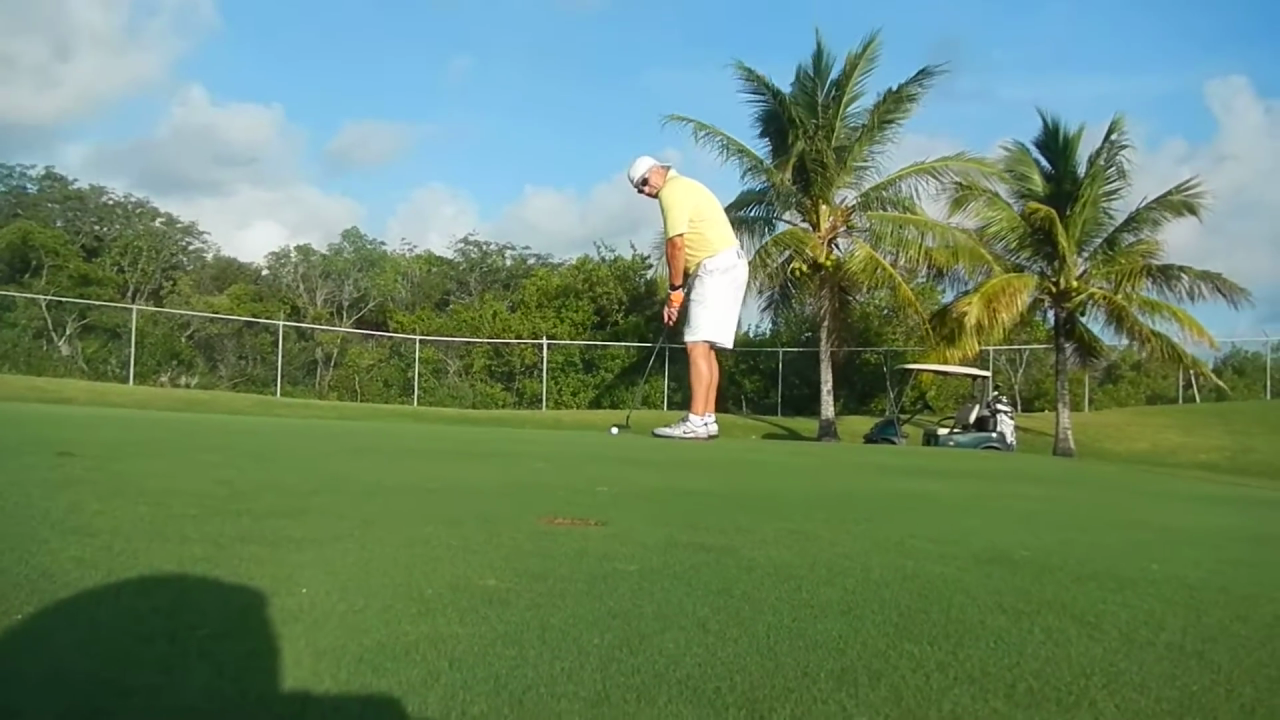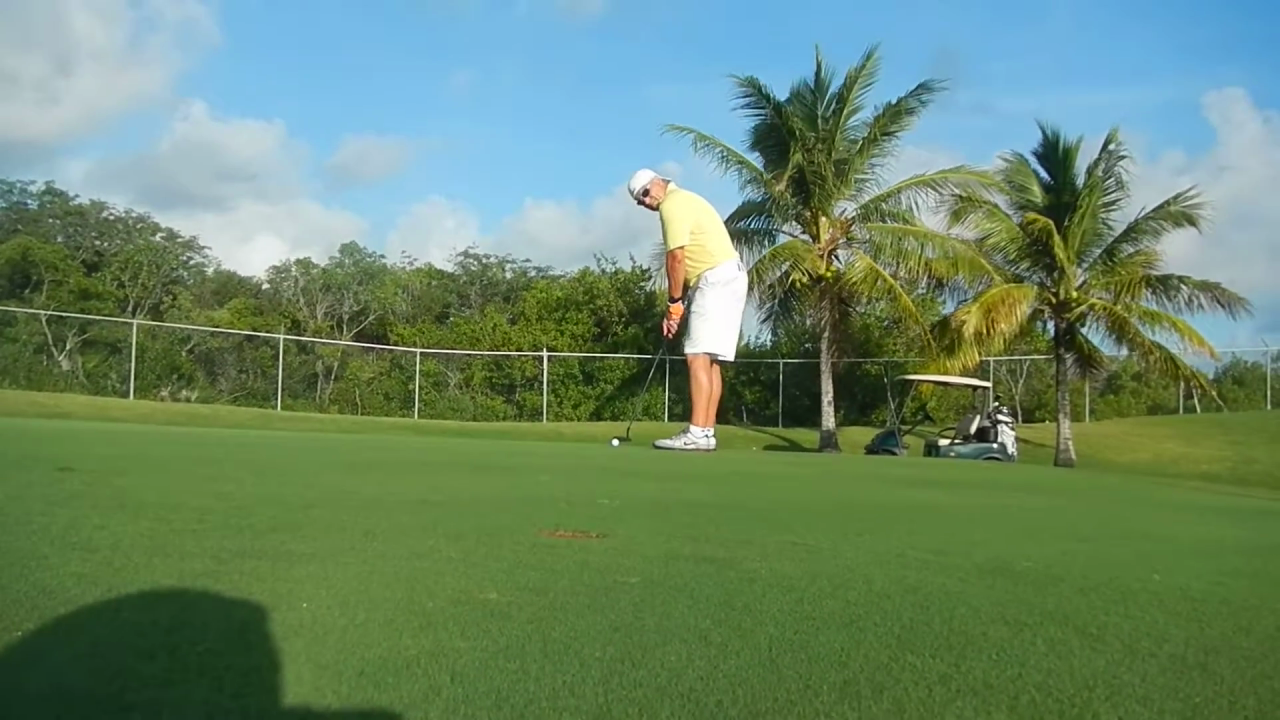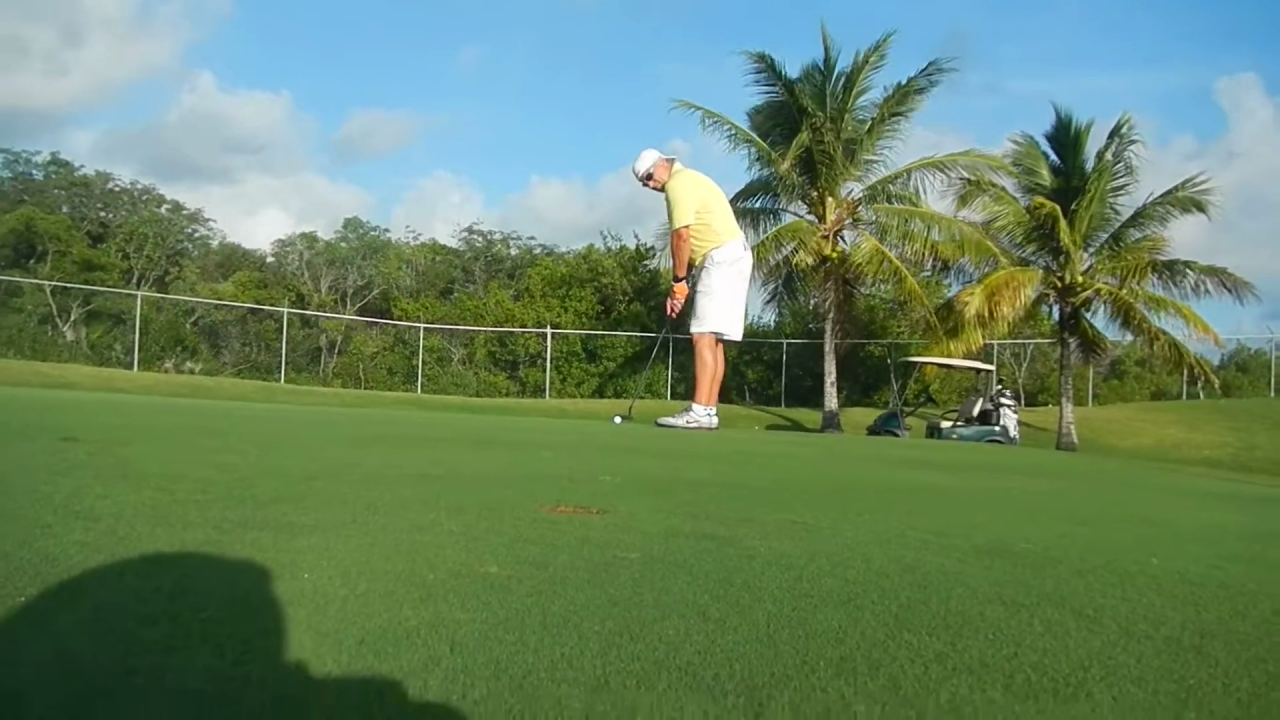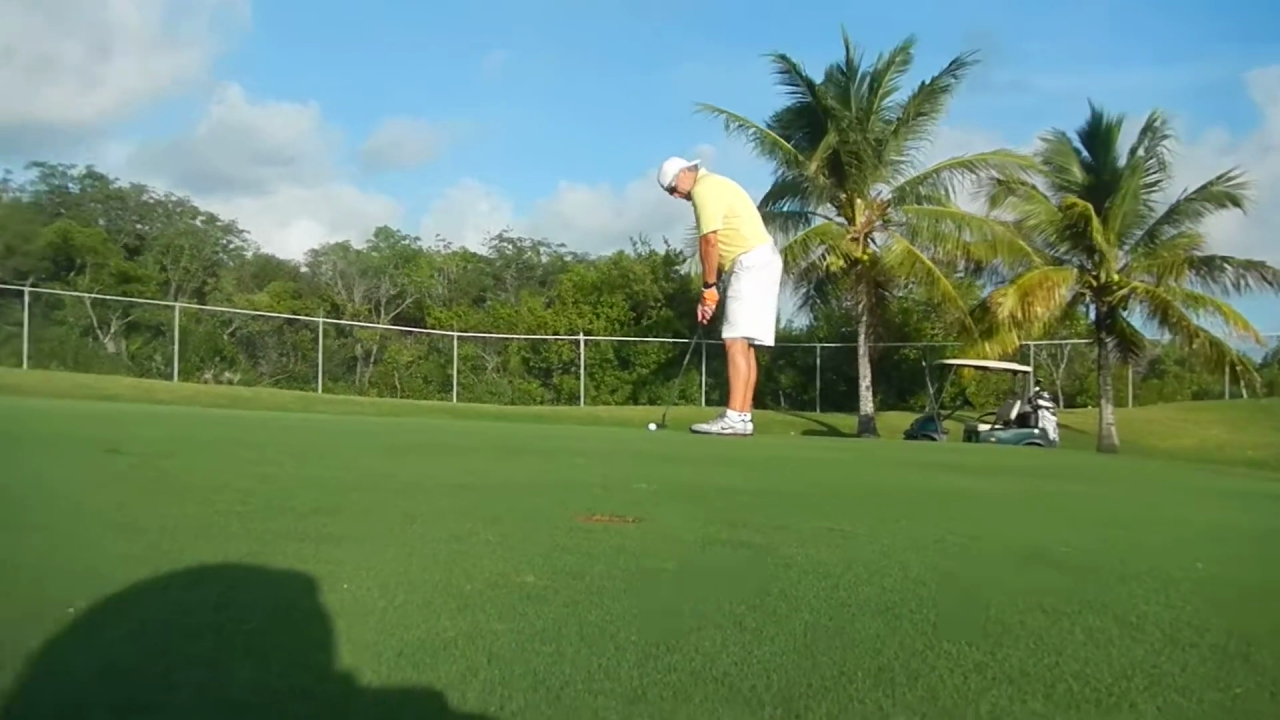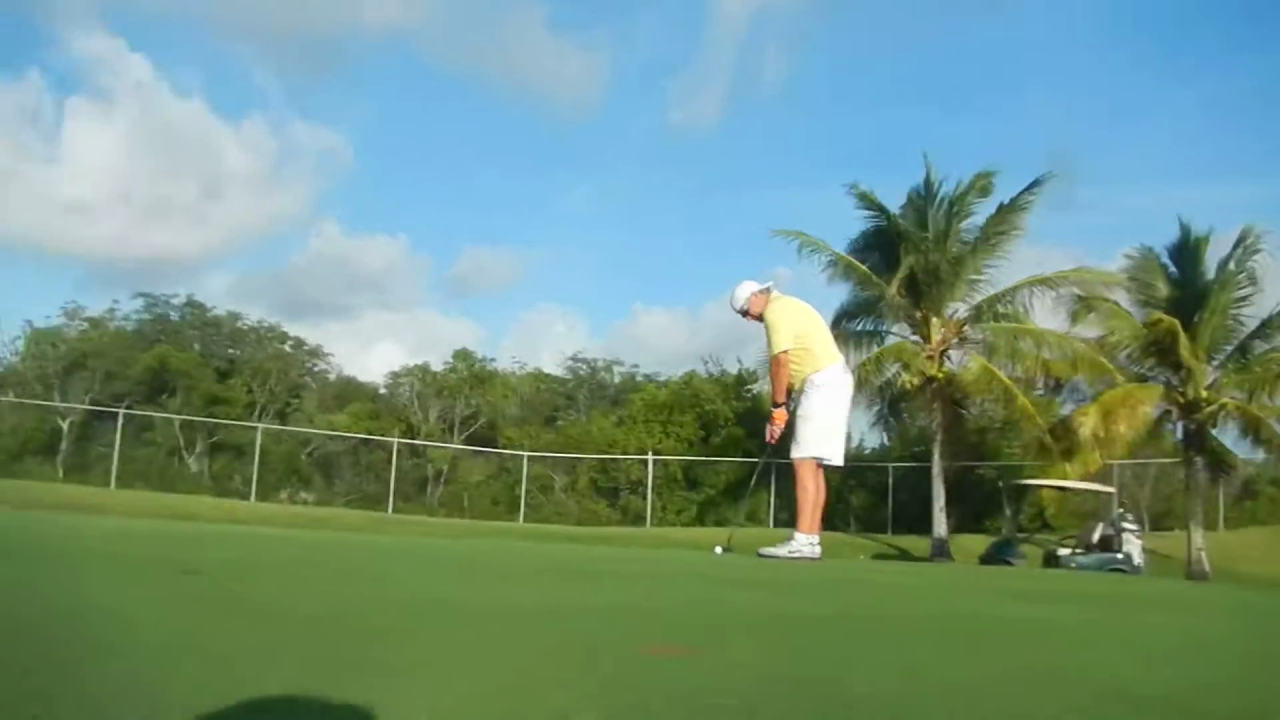
dt=0.2s
person 1, frame 1
left shoulder: (672, 190)
right shoulder: (682, 189)
left elbow: (676, 246)
right elbow: (687, 247)
left wrist: (674, 291)
right wrist: (678, 292)
left hip: (717, 267)
right hip: (725, 266)
left knee: (698, 344)
right knee: (706, 345)
left ankle: (696, 421)
right ankle: (707, 418)
person 1, frame 2
left shoulder: (673, 203)
right shoulder: (680, 203)
left elbow: (676, 258)
right elbow: (686, 260)
left wrist: (674, 303)
right wrist: (678, 303)
left hip: (717, 279)
right hip: (724, 278)
left knee: (699, 356)
right knee: (708, 358)
left ankle: (697, 433)
right ankle: (706, 432)
person 1, frame 3
left shoulder: (679, 182)
right shoulder: (686, 182)
left elbow: (682, 238)
right elbow: (691, 240)
left wrist: (678, 283)
right wrist: (681, 284)
left hip: (723, 258)
right hip: (726, 259)
left knee: (704, 335)
right knee: (712, 337)
left ankle: (699, 411)
right ankle: (708, 410)
person 1, frame 4
left shoulder: (704, 187)
right shoulder: (712, 187)
left elbow: (710, 242)
right elbow: (720, 245)
left wrist: (708, 288)
right wrist: (710, 290)
left hip: (752, 263)
right hip: (754, 263)
left knee: (736, 341)
right knee: (743, 343)
left ankle: (734, 417)
right ankle: (743, 416)
person 1, frame 5
left shoulder: (775, 309)
right shoulder: (784, 307)
left elbow: (780, 362)
right elbow: (791, 363)
left wrist: (777, 408)
right wrist: (780, 409)
left hip: (822, 382)
right hip: (827, 382)
left knee: (805, 461)
right knee: (813, 464)
left ankle: (803, 540)
right ankle: (810, 539)
